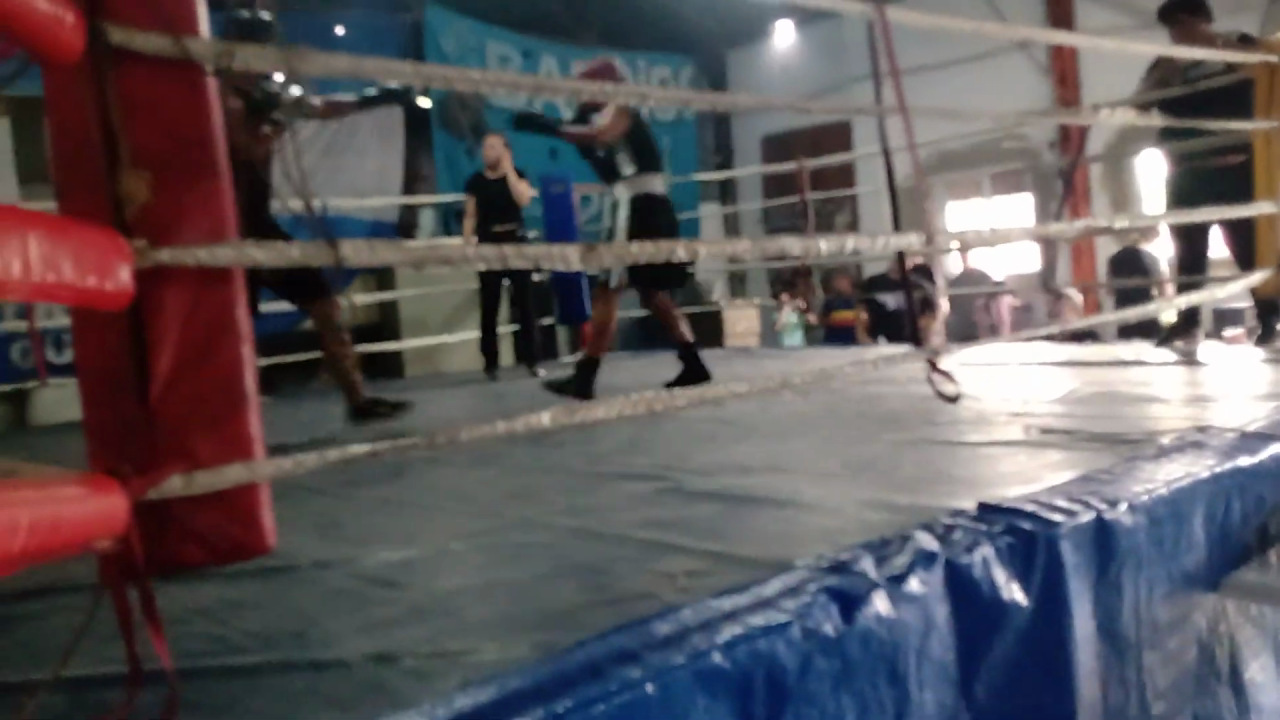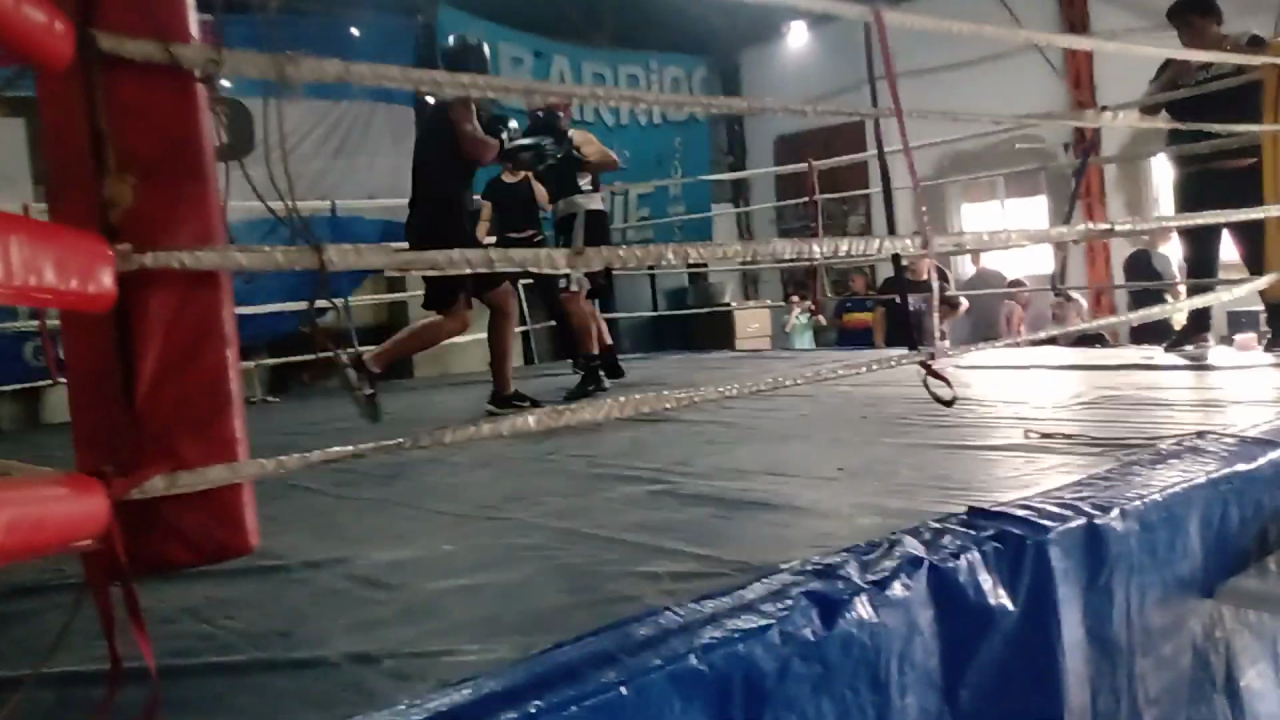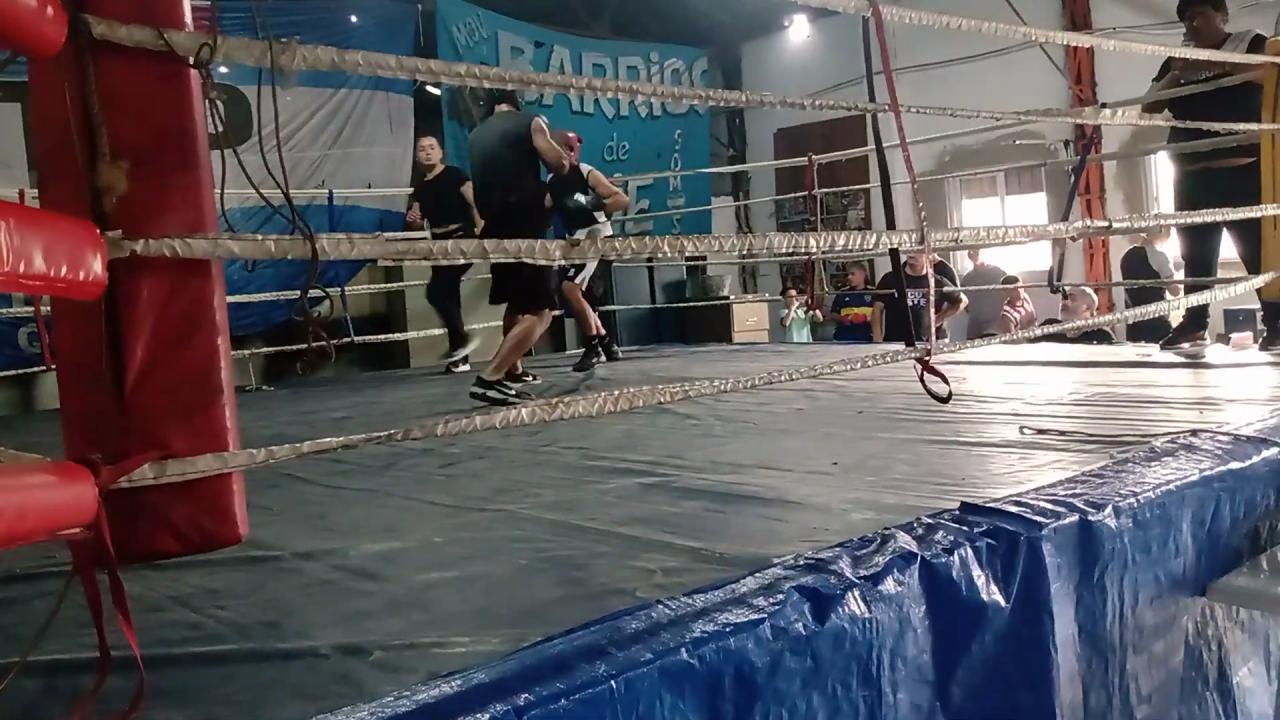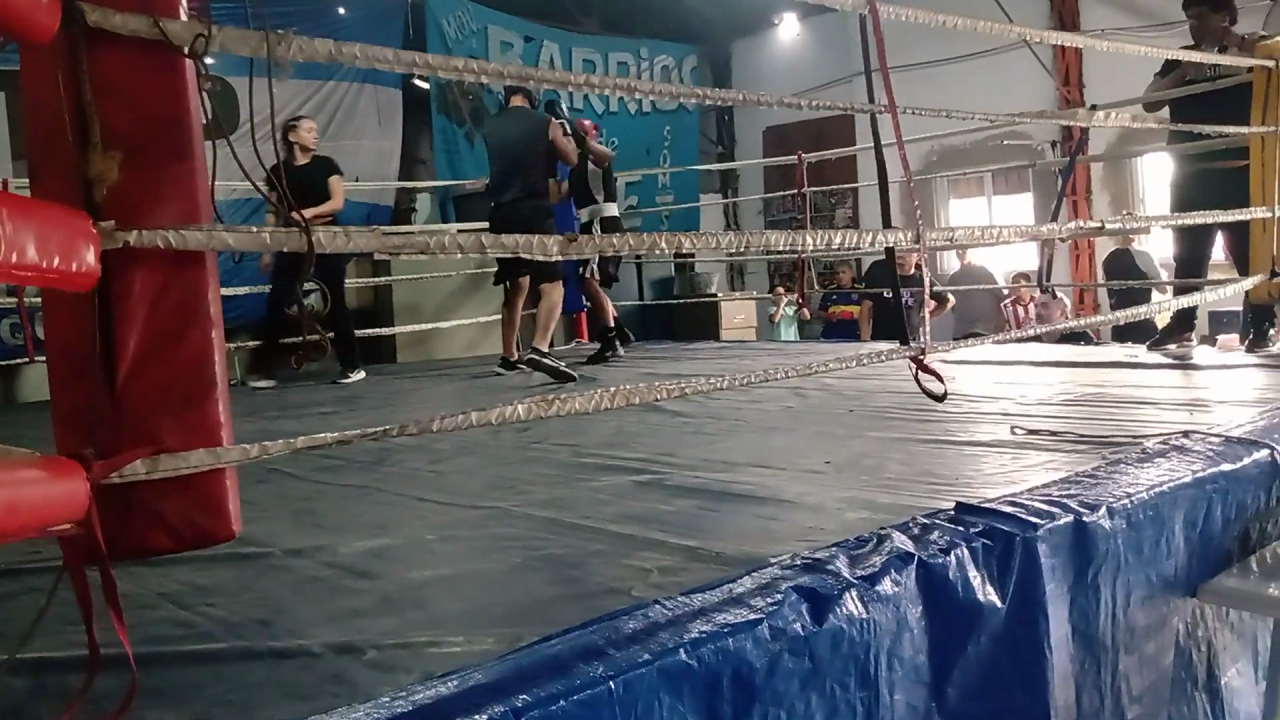
dt=0.7s
person 1, frame 1
left shoulder: (261, 93)
right shoulder: (225, 95)
left elbow: (321, 109)
right elbow: (253, 149)
left wrist: (370, 100)
right wrist: (280, 117)
left hip: (258, 223)
right hip: (237, 226)
left knee: (326, 309)
left ankle: (359, 400)
person 1, frame 2
left shoulder: (442, 105)
right shoulder: (457, 102)
right elbow: (483, 153)
left wrist: (518, 150)
right wrist: (500, 135)
left hip: (447, 222)
right hip: (439, 224)
left knee: (504, 298)
right knee: (456, 316)
left ankle: (504, 391)
right ankle: (372, 363)
person 1, frame 3
left shoulder: (477, 136)
right shoulder: (529, 123)
right elbow: (560, 164)
left hip: (494, 231)
right hip: (523, 228)
left knee: (519, 302)
right knee: (538, 315)
left ankle: (512, 370)
right ankle: (490, 378)
person 1, frame 4
left shoulder: (491, 125)
right shoulder: (546, 123)
right elbow: (571, 159)
right wrist: (565, 131)
left hip: (502, 214)
right hip: (533, 211)
left knee: (516, 284)
right knee: (552, 285)
left ankle: (509, 357)
right ankle: (540, 349)
person 2, frame 1
left shoulder: (1236, 44)
right shoulder: (1168, 64)
right elbow: (1139, 104)
left wrist: (1219, 45)
right wrist: (1162, 73)
left hip: (1234, 168)
right hip: (1185, 173)
left knee: (1248, 245)
right knee: (1188, 250)
right ankle: (1188, 320)
person 2, frame 2
left shoulder: (1246, 43)
right shoulder: (1176, 65)
right elbow: (1146, 108)
left wrist: (1223, 48)
right wrist: (1172, 76)
left hip: (1243, 171)
right hip: (1194, 177)
right knee: (1197, 254)
right ankle: (1197, 325)
person 2, frame 3
left shoulder: (1250, 42)
right shoulder: (1176, 61)
right elbow: (1148, 107)
left wrist: (1217, 64)
right wrist: (1175, 75)
left hip: (1243, 168)
right hip: (1193, 174)
right knee: (1196, 253)
right ankle: (1194, 323)
person 2, frame 4
left shoulder: (1251, 47)
right shoulder: (1181, 58)
right elbow: (1150, 103)
left wrist: (1237, 42)
right wrist: (1184, 72)
left hip: (1239, 171)
right hip: (1190, 174)
left knee: (1250, 250)
right knee: (1188, 254)
left ankle: (1262, 326)
right ankle: (1182, 325)
person 3, frame 1
left shoulder: (618, 111)
right shoulder: (616, 117)
left elbow: (599, 135)
right elbow: (606, 162)
left wrist: (551, 127)
right wrist: (577, 131)
left hip: (639, 207)
right hip: (654, 208)
left knee: (606, 291)
right knee: (656, 293)
left ankle: (584, 376)
right ankle: (693, 366)
person 3, frame 2
left shoulder: (576, 138)
left elbow: (612, 162)
left wrist: (572, 161)
left hip: (585, 217)
right hip: (569, 220)
left knee: (571, 293)
right knee: (582, 295)
left ankle: (593, 371)
right ankle: (609, 360)
person 3, frame 3
left shoulder: (588, 175)
right shoulder: (553, 184)
left elbow: (623, 200)
left wrist: (595, 204)
left hip: (599, 242)
right hip: (576, 244)
left knee: (571, 289)
right knee: (579, 297)
left ankle: (594, 348)
right ankle: (607, 346)
person 3, frame 4
left shoulder: (595, 157)
right shoulder: (576, 168)
left elbow: (608, 155)
left wrist: (583, 140)
left hip: (604, 225)
right hip: (592, 227)
left knee: (591, 280)
right knee: (595, 283)
left ankle: (611, 342)
right ankle: (617, 334)
person 4, frame 1
left shoulder: (517, 175)
right shoulder: (475, 181)
left elbow: (524, 200)
right elbow: (470, 216)
left wrist: (508, 169)
right wrist: (467, 245)
left hip: (515, 241)
right hip: (488, 244)
left knee: (524, 302)
right knee: (489, 306)
left ankle: (531, 359)
right ankle: (491, 363)
person 4, frame 2
left shoulder: (533, 179)
right shoulder: (493, 186)
left elbow: (547, 205)
right elbow: (485, 221)
left wrist: (531, 175)
left hip: (535, 246)
right hip: (507, 249)
left knee: (554, 303)
left ankle: (576, 354)
person 4, frame 3
left shoulder: (454, 175)
right shoulder: (419, 186)
left elbow: (474, 206)
right elbow: (417, 224)
left wrist: (479, 235)
right wrist: (411, 220)
left hip: (461, 240)
left knee: (436, 291)
right knee: (448, 299)
left ankle: (463, 339)
right ankle: (460, 357)
person 4, frame 4
left shoulder: (326, 164)
right shoulder: (278, 170)
left elbow: (338, 201)
right elbow: (272, 212)
left wrist: (308, 212)
right wrist: (268, 249)
left knee: (335, 303)
right knee: (278, 303)
left ankle: (352, 366)
right ankle: (261, 369)
